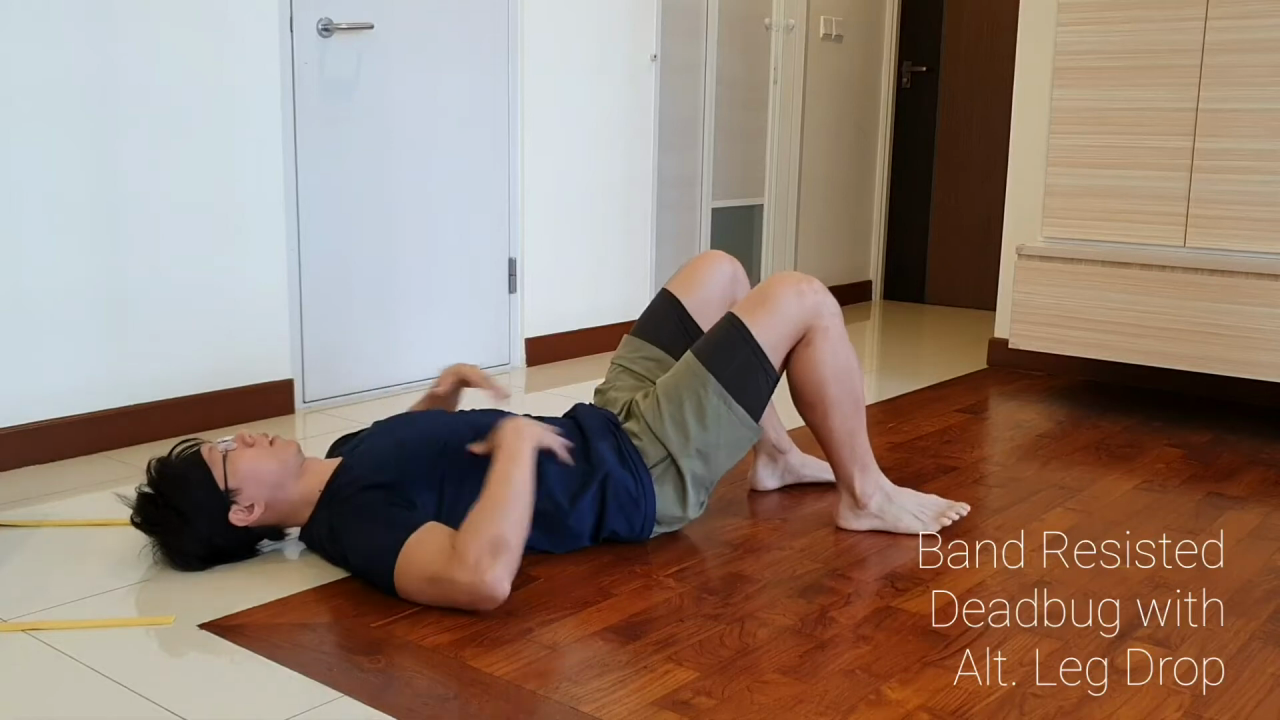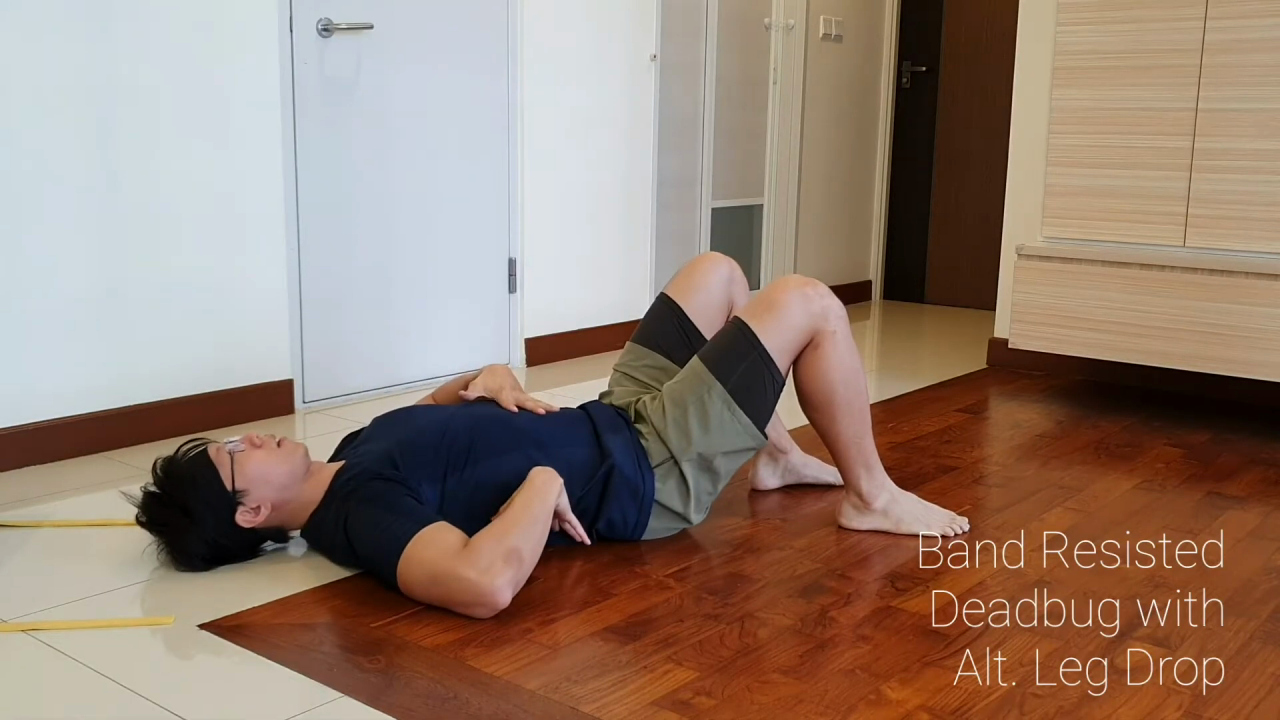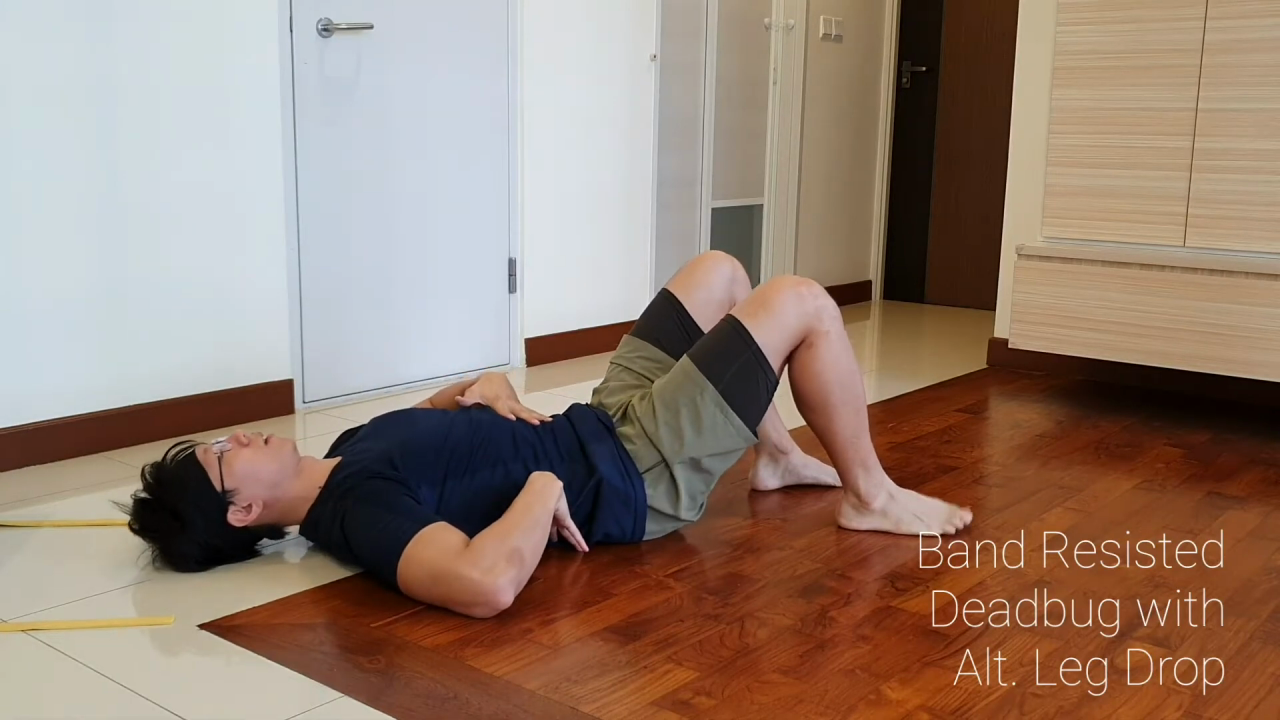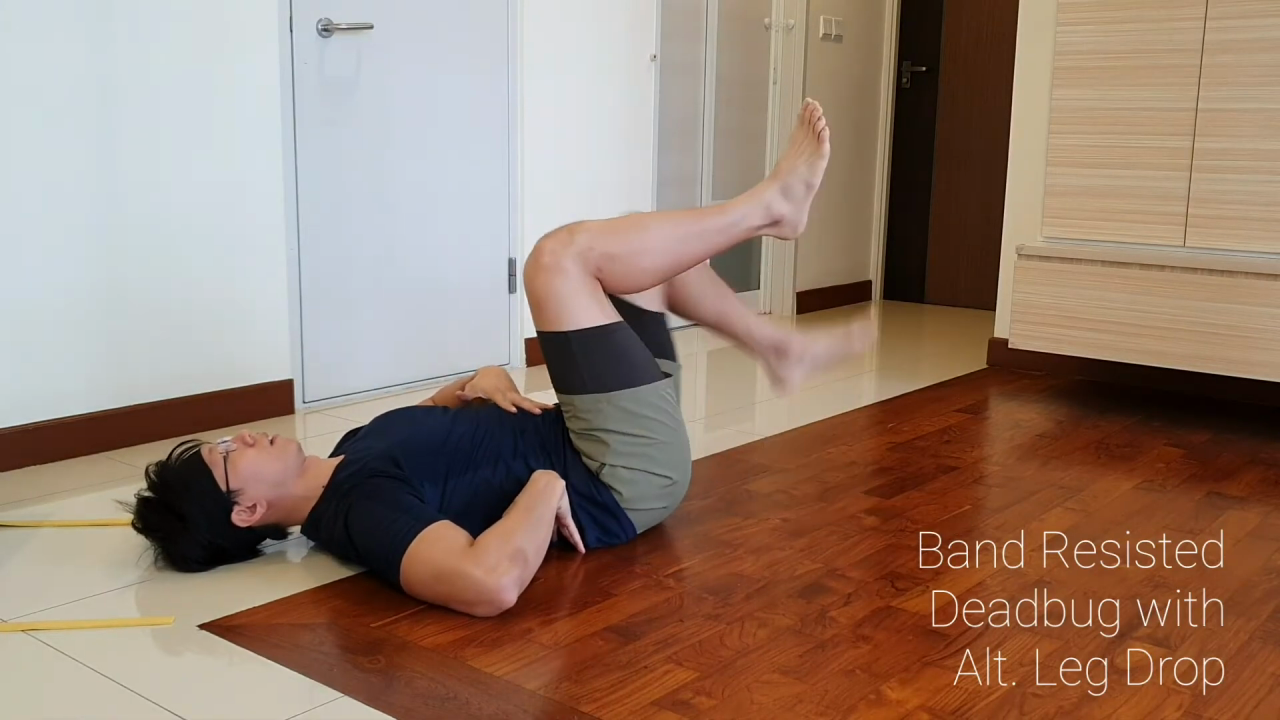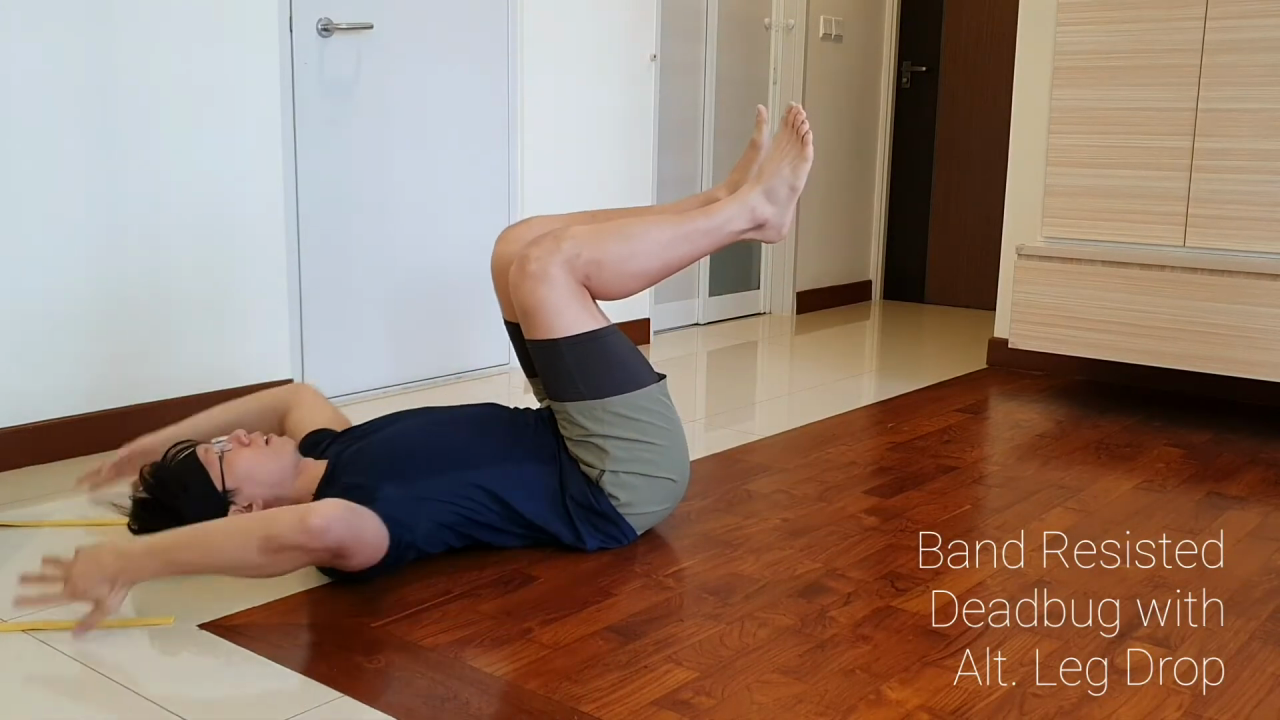
dt=1s
person 1, frame 1
left shoulder: (344, 458)
right shoulder: (355, 523)
right elbow: (484, 577)
left wrist: (442, 389)
right wrist: (514, 440)
left hip: (606, 424)
right hip: (643, 472)
left knee: (720, 270)
right knee: (803, 299)
left ankle: (775, 455)
right ankle: (868, 496)
person 1, frame 2
left shoulder: (354, 455)
right shoulder: (362, 512)
right elbow: (485, 584)
left wrist: (483, 381)
right wrist: (543, 479)
left hip: (614, 418)
right hip: (652, 470)
left knee: (717, 271)
right knee: (811, 302)
left ankle: (777, 455)
right ankle: (872, 496)
person 1, frame 3
left shoulder: (350, 452)
right shoulder: (357, 509)
right elbow: (487, 584)
left wrist: (480, 388)
right wrist: (545, 483)
left hip: (605, 421)
right hip: (641, 474)
left knee: (718, 271)
right knee: (802, 302)
left ankle: (776, 455)
right ankle: (871, 495)
person 1, frame 4
left shoulder: (354, 454)
right shoulder: (362, 508)
right elbow: (490, 585)
left wrist: (475, 384)
right wrist: (548, 482)
left hip: (576, 449)
right hip: (628, 481)
left knee: (647, 256)
right knee: (559, 256)
left ankle: (782, 347)
right ankle: (770, 204)
person 1, frame 5
left shoulder: (330, 461)
right shoulder: (332, 511)
left elbow: (298, 398)
right elbow: (325, 533)
left wrist: (163, 439)
right wrist: (136, 554)
left hip: (565, 452)
right hip: (624, 486)
left knee: (528, 247)
right knee: (546, 265)
left ankle: (724, 206)
right ankle: (750, 209)
